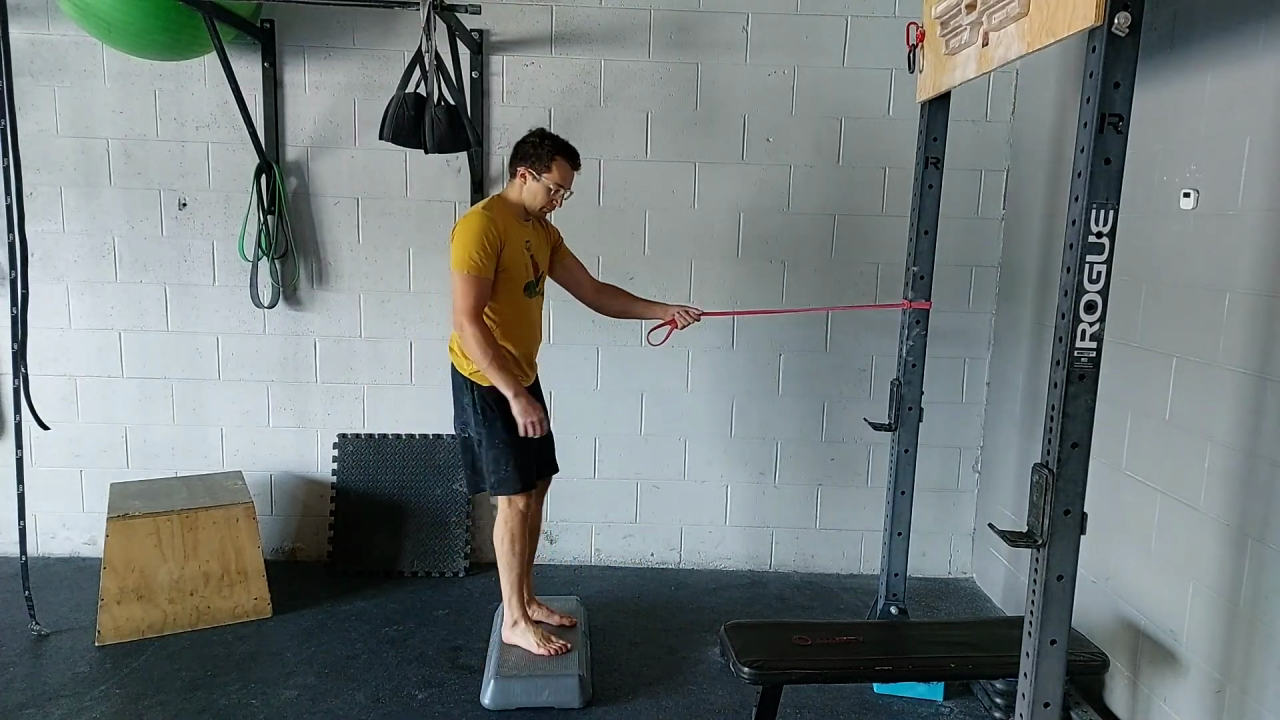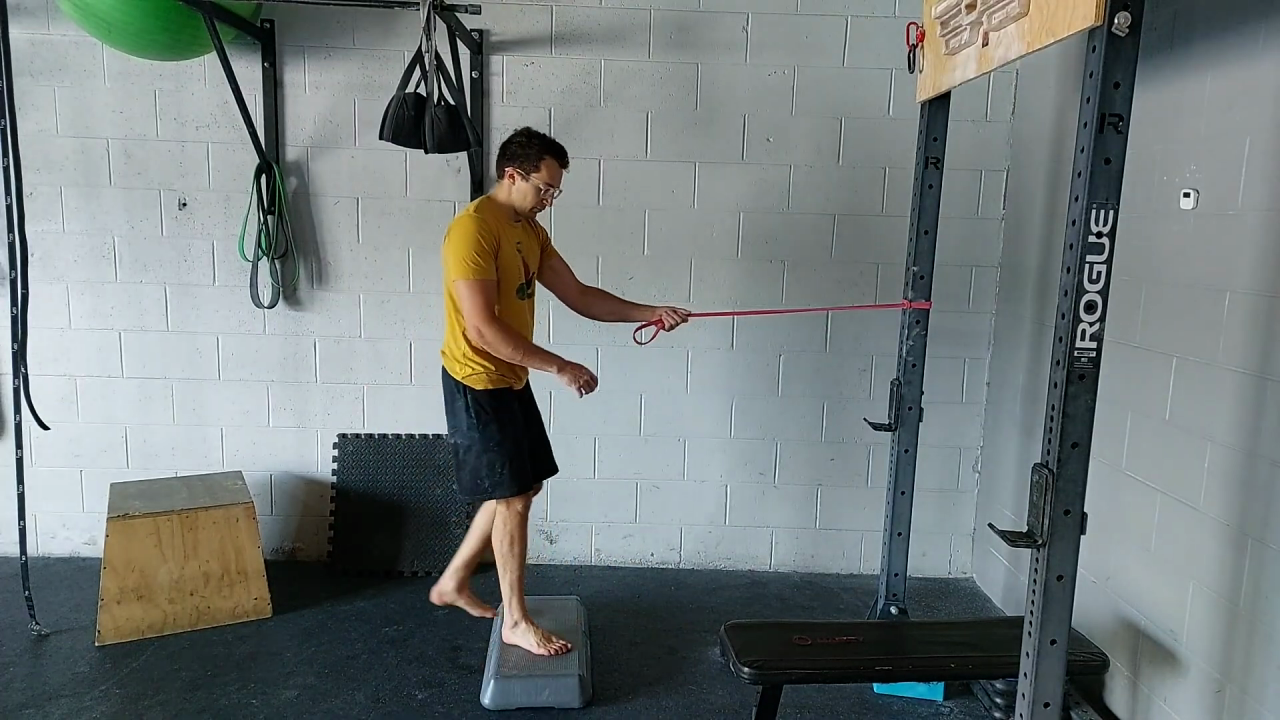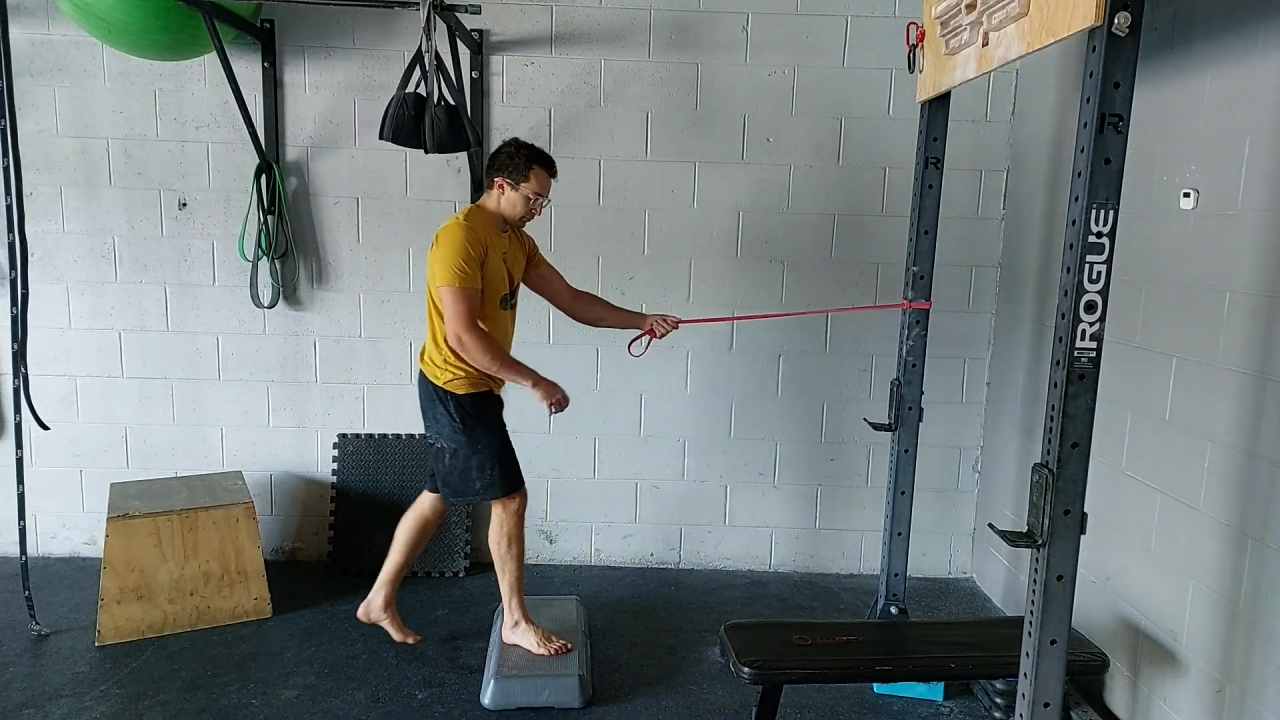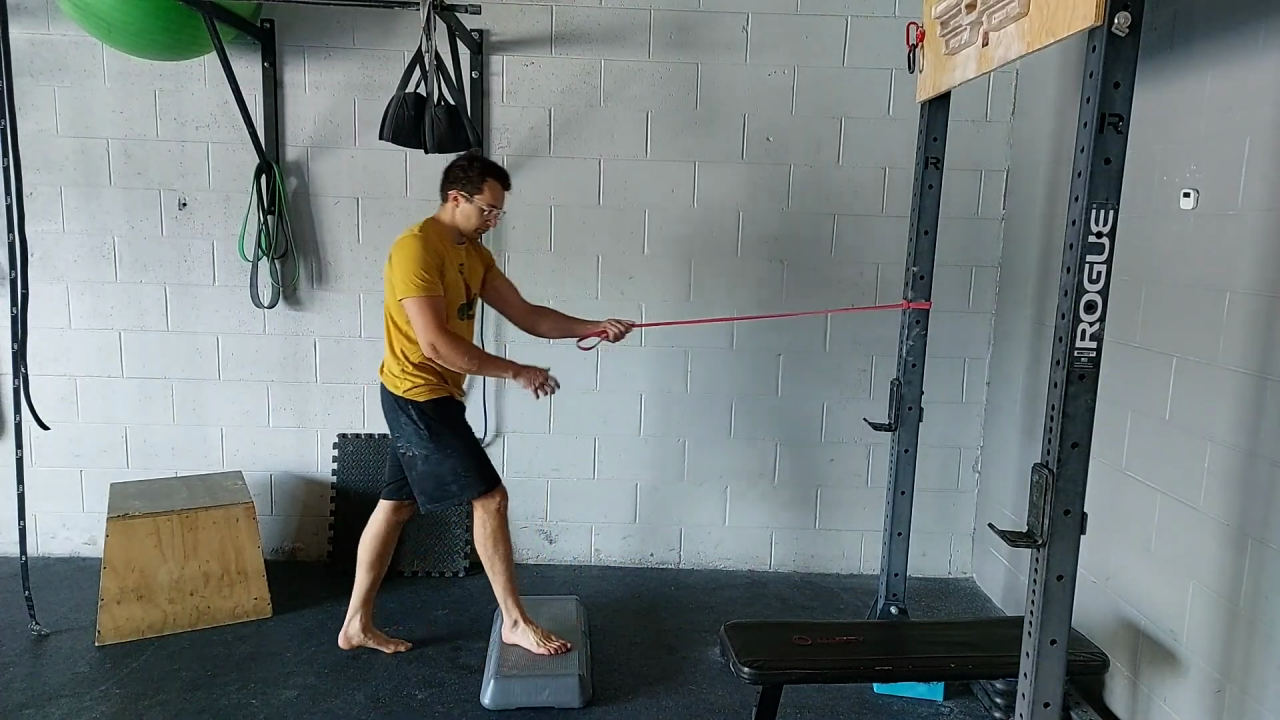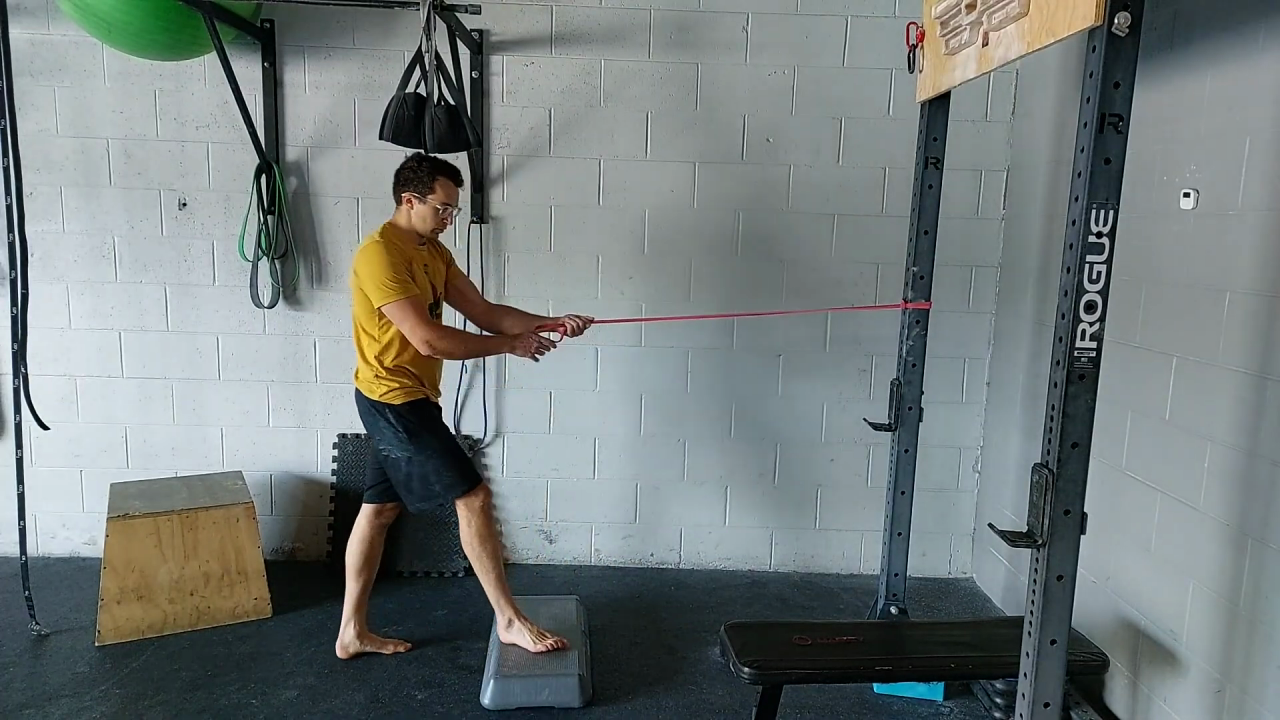
dt=0.3s
person 1, frame 1
left shoulder: (541, 230)
right shoulder: (481, 226)
left elbow: (592, 291)
right elbow: (468, 322)
left wrist: (662, 310)
right wrist: (515, 394)
left hip: (519, 378)
right hip: (486, 384)
left knee: (534, 487)
right knee: (516, 498)
left ankle: (525, 598)
right ankle: (515, 621)
person 1, frame 2
left shoulder: (530, 231)
right shoulder: (473, 229)
left elbow: (578, 295)
right elbow: (482, 327)
left wrist: (649, 313)
right wrist: (560, 367)
left hip: (509, 381)
right hip: (478, 385)
left knee: (521, 488)
right knee: (511, 499)
left ankle: (454, 581)
right ankle: (515, 621)
person 1, frame 3
left shoulder: (516, 240)
right shoulder: (461, 237)
left elbow: (570, 300)
right elbow: (462, 336)
left wrist: (641, 320)
right wrist: (534, 382)
left hip: (472, 389)
right hip: (456, 389)
left knee: (438, 497)
right knee: (509, 498)
left ankle: (380, 600)
right ankle: (516, 621)
person 1, frame 4
left shoulder: (474, 253)
right shoulder: (416, 249)
left elbow: (525, 314)
right elbow: (436, 343)
left wrist: (594, 327)
right wrist: (516, 372)
left hip: (429, 398)
right hip: (419, 397)
left knee: (394, 506)
right knee: (490, 498)
left ankle: (357, 623)
right ankle: (515, 621)
person 1, frame 5
left shoulder: (432, 251)
right shoulder: (380, 255)
left elbow: (484, 313)
right elbow: (428, 339)
left wrist: (549, 323)
right wrist: (511, 345)
left hip: (402, 401)
right hip: (395, 401)
left knee: (378, 510)
right knee: (473, 497)
left ankle: (352, 630)
right ankle: (509, 619)
